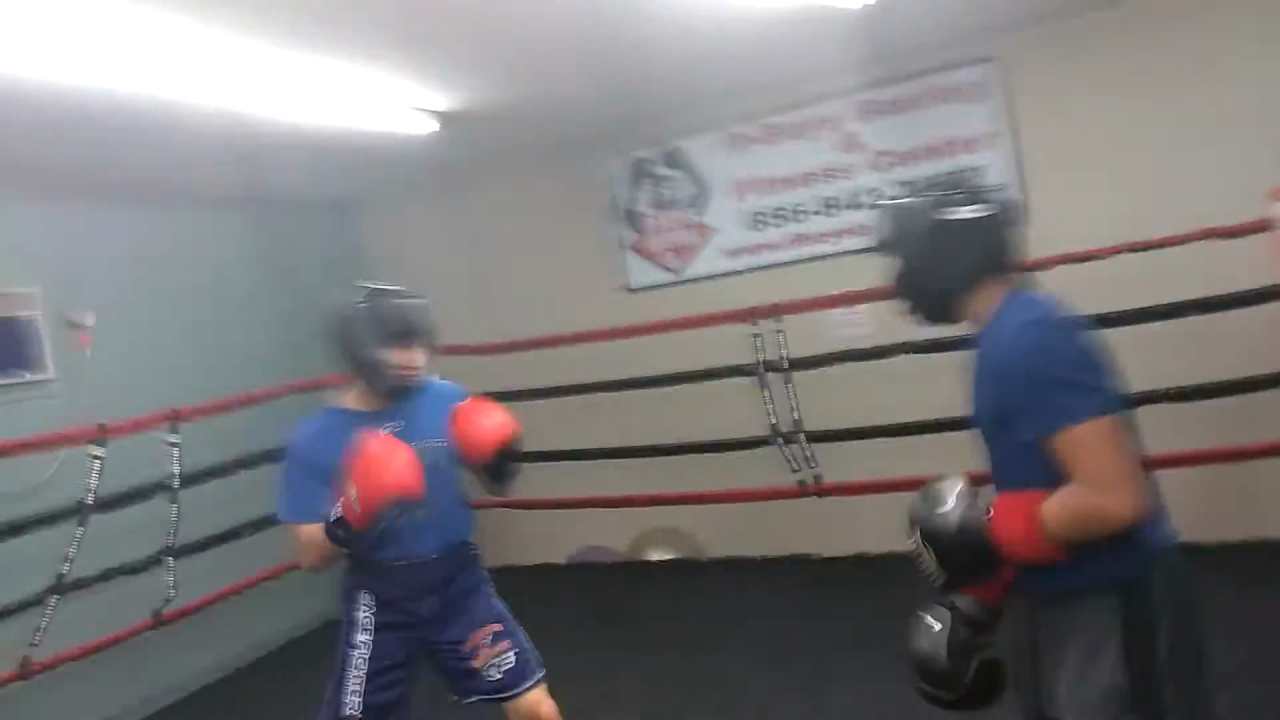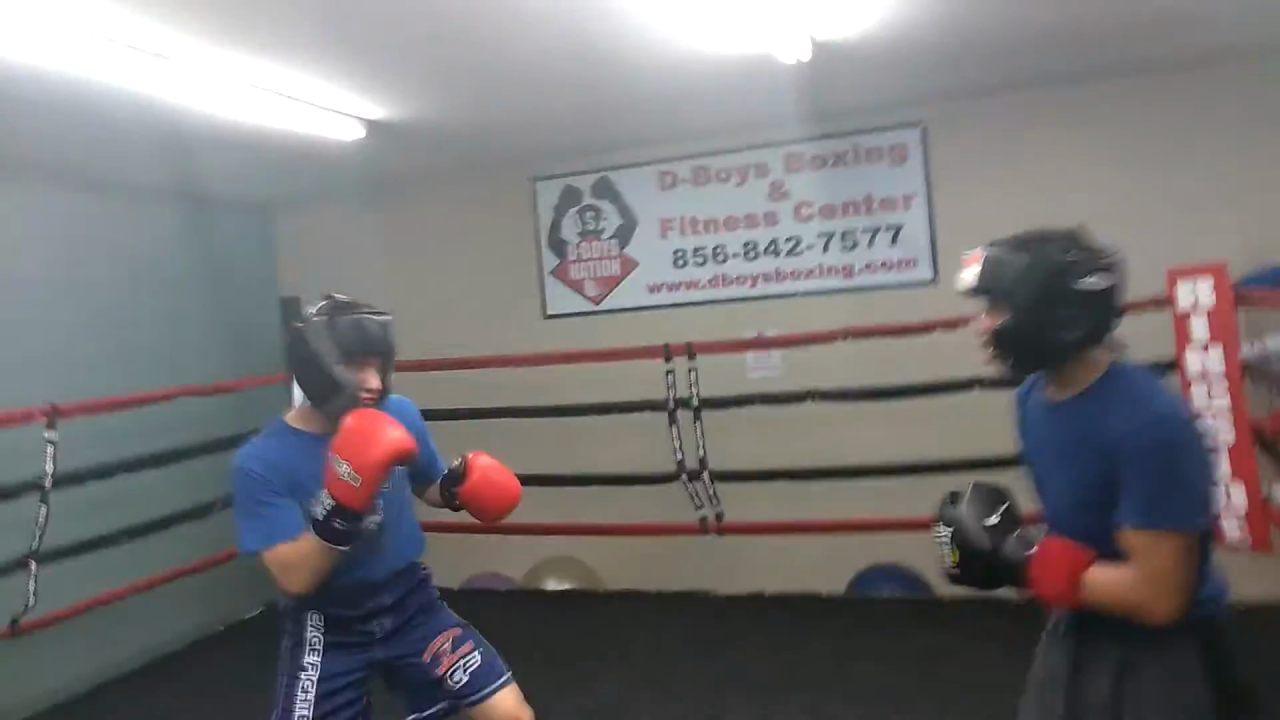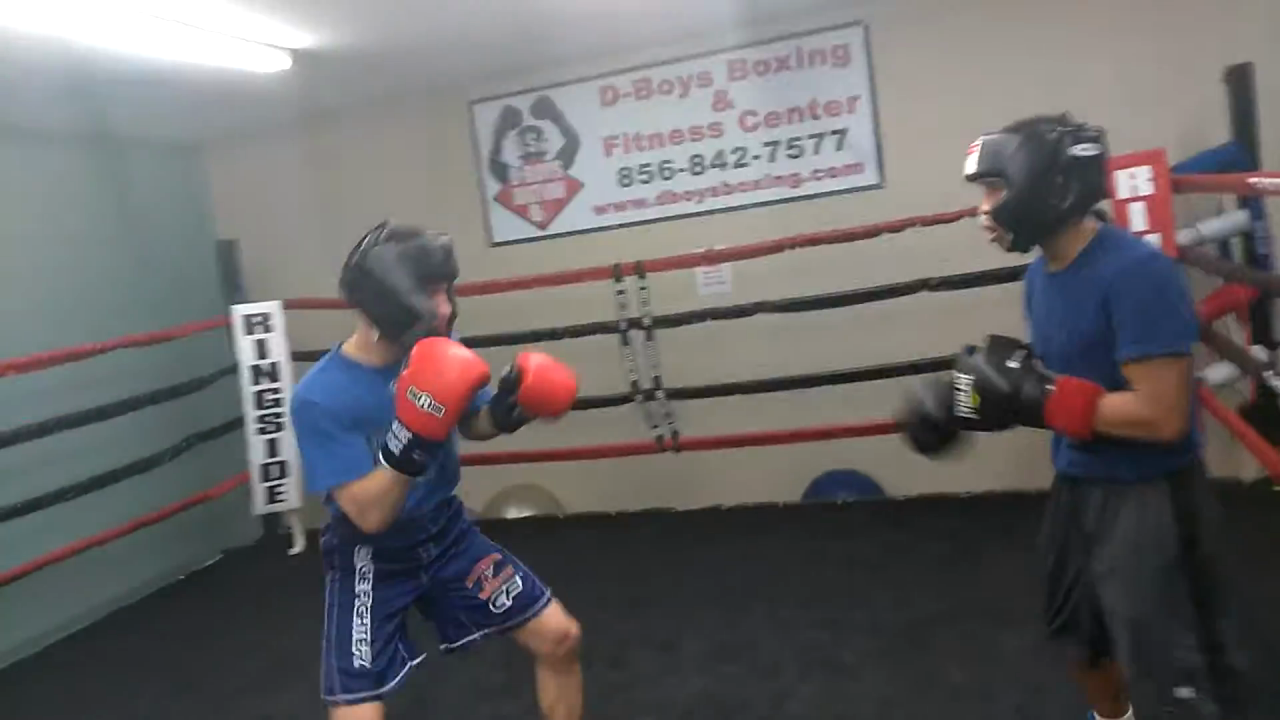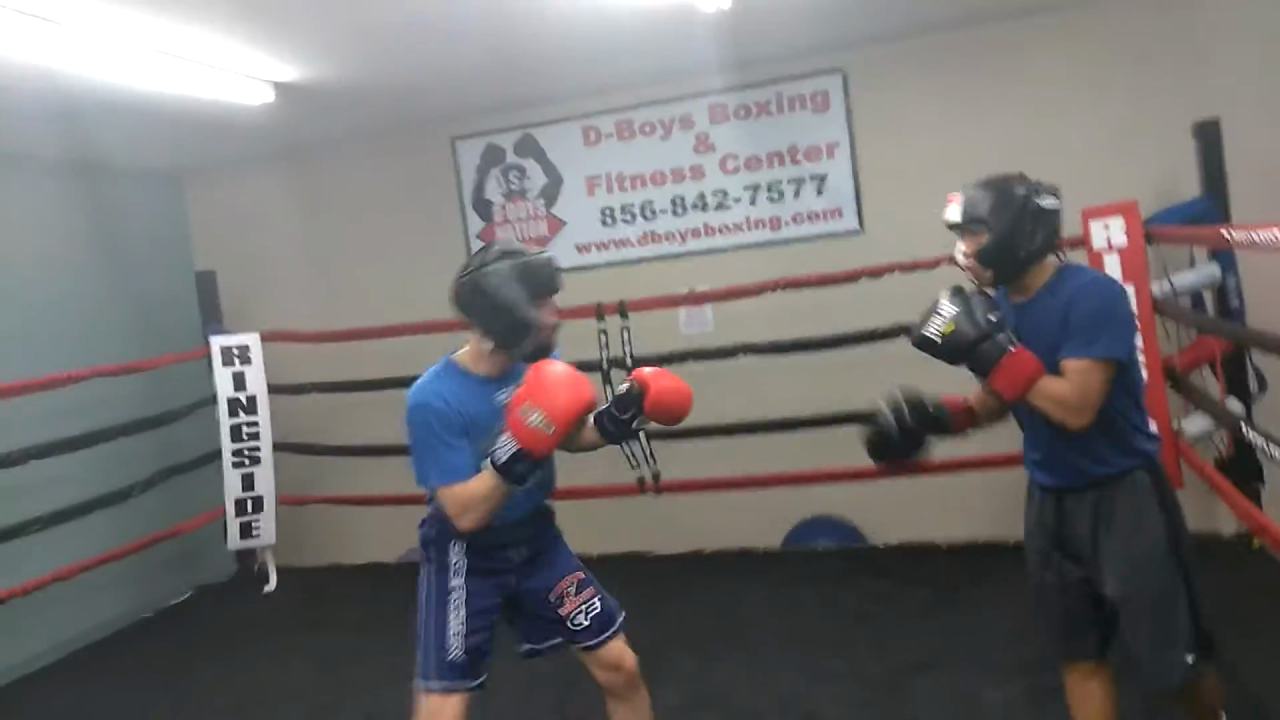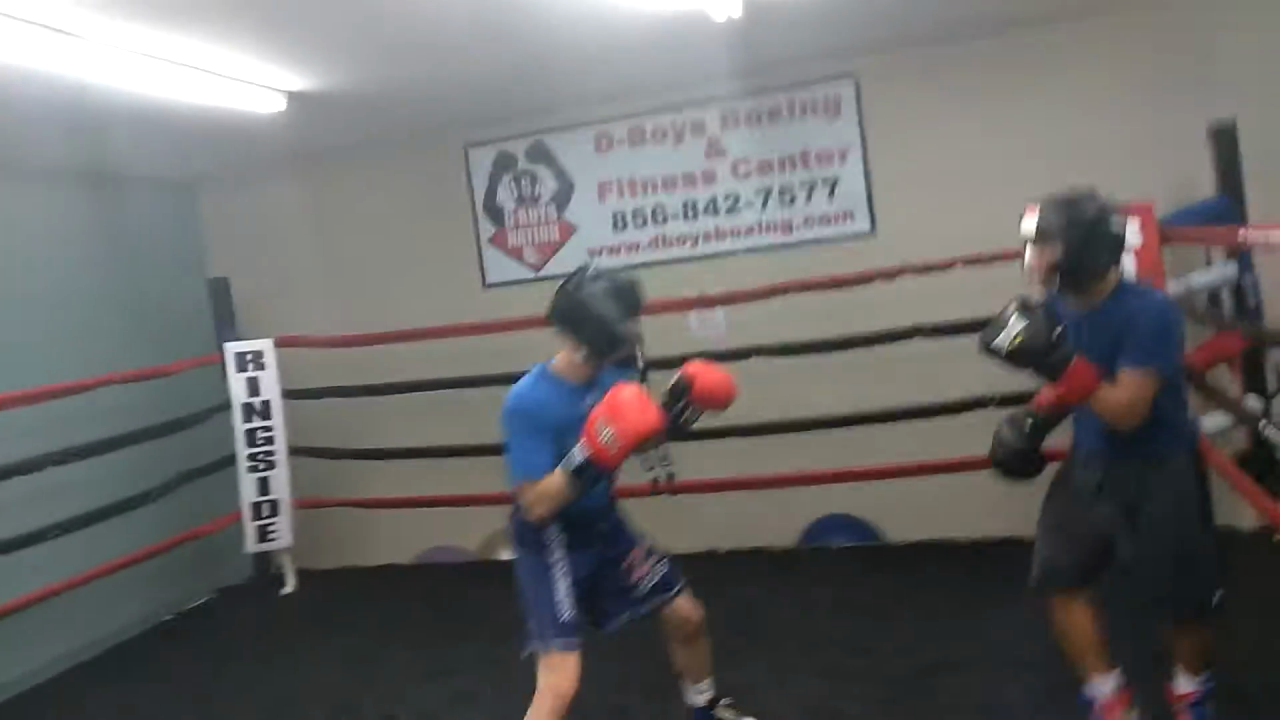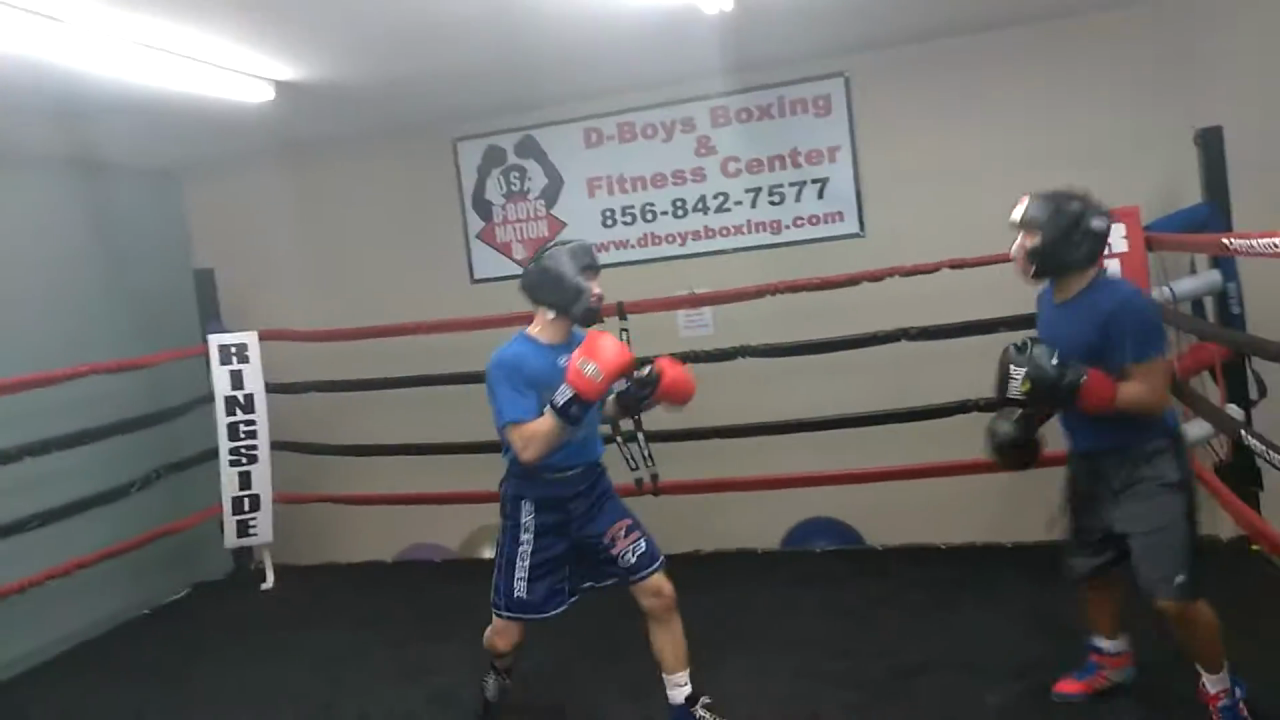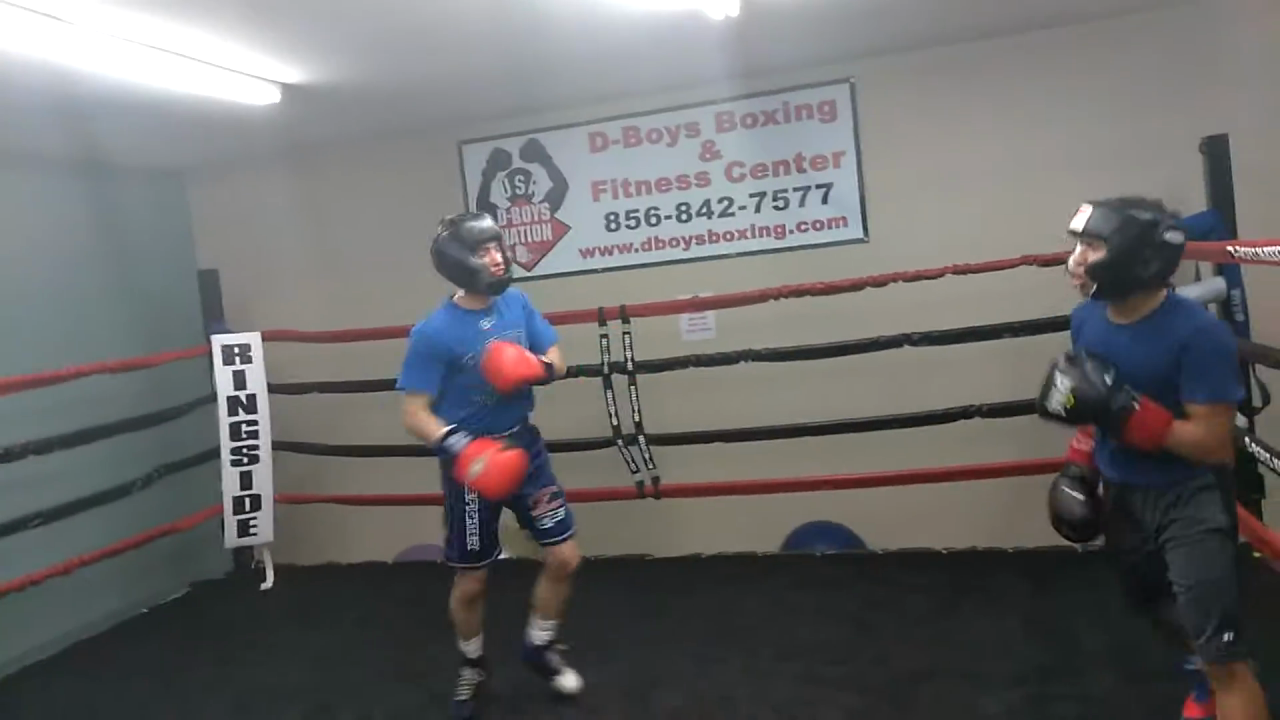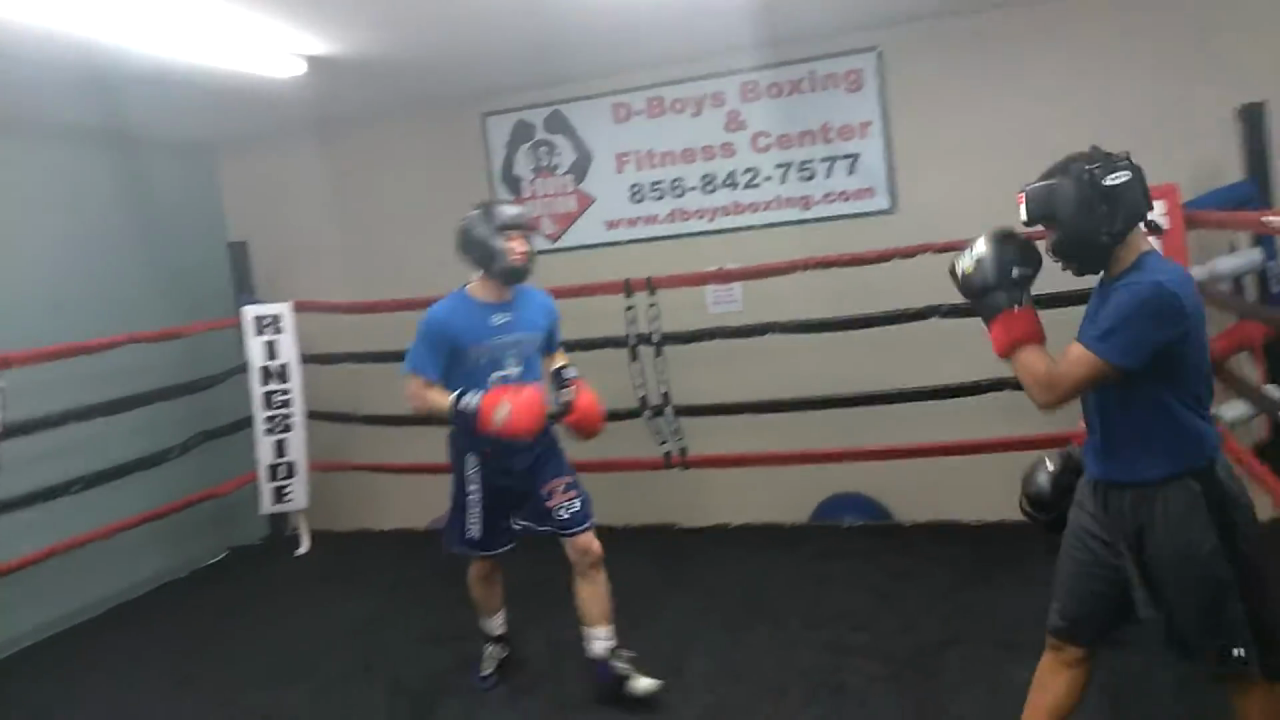
dt=0.4s
person 1, frame 1
left shoulder: (1028, 338)
right shoulder: (1011, 333)
left elbow: (1113, 501)
left wrist: (988, 532)
right wrist: (975, 596)
left hip: (1112, 606)
right hip: (1063, 596)
person 1, frame 2
left shoulder: (1147, 422)
right shoulder: (1034, 397)
left elbow: (1159, 598)
left wrist: (1022, 558)
left hip: (1165, 659)
right hip: (1081, 641)
person 1, frame 3
left shoulder: (1136, 273)
right shoulder: (1041, 273)
left elbow: (1162, 418)
left wrist: (1040, 398)
right wrist: (965, 395)
left hip: (1147, 498)
right hip: (1075, 487)
right knee: (1085, 639)
person 1, frame 4
left shoulder: (1093, 295)
right shoulder: (1000, 304)
left elbow: (1076, 408)
right elbow: (996, 401)
left wrist: (992, 350)
right wrist: (939, 413)
left hip: (1125, 493)
right hip: (1050, 498)
left knee: (1177, 657)
right knee: (1080, 655)
person 1, frame 5
left shoulder: (1147, 311)
right shoulder: (1055, 303)
left elbow: (1128, 411)
left wrist: (1057, 361)
right wrist: (1036, 417)
left hip: (1160, 468)
right hip: (1092, 467)
left knee: (1184, 601)
right knee: (1059, 580)
person 1, frame 6
left shoulder: (1124, 304)
right shoulder: (1049, 299)
left elbow: (1152, 396)
left wrist: (1072, 384)
right wrist: (1029, 409)
left hip: (1148, 462)
right hip: (1090, 462)
left knee: (1173, 595)
right knee: (1092, 568)
right ankle: (1111, 656)
person 1, frame 7
left shoulder: (1199, 333)
right shoulder: (1087, 319)
left elbow: (1213, 445)
left wrist: (1123, 412)
right wrist: (1079, 466)
left hip: (1191, 500)
right hip: (1124, 494)
left knee: (1221, 654)
right knee: (1158, 605)
right ankle: (1213, 677)
person 1, frame 8
left shoulder: (1154, 292)
right shoulder: (1118, 283)
left elbow: (1051, 387)
left wrist: (1002, 304)
right wrist: (1078, 456)
left hip: (1178, 500)
right hip: (1104, 493)
right knee: (1066, 643)
person 2, frame 1
left shoulder: (446, 401)
right shoulder: (316, 439)
left elbow: (494, 483)
right elbow: (309, 555)
left wrist: (497, 455)
right wrist: (347, 518)
left hip: (457, 582)
right hip: (380, 602)
person 2, frame 2
left shoulder: (399, 415)
right shoulder: (260, 463)
left elbow: (429, 489)
right elbow: (295, 578)
left wrist: (459, 485)
right wrist: (339, 506)
left hip: (410, 603)
right hip: (329, 627)
person 2, frame 3
left shoulder: (439, 354)
right shoulder: (321, 398)
left elbow: (474, 424)
right elbow: (371, 515)
left wrist: (510, 405)
right wrist: (411, 434)
left hip: (445, 531)
right hip: (371, 560)
left knee: (559, 636)
person 2, frame 4
left shoulder: (536, 364)
right shoulder: (433, 400)
left elbow: (571, 435)
right elbow: (465, 515)
left wrist: (621, 415)
right wrist: (518, 447)
left hip: (535, 542)
right hip: (465, 560)
left knee: (619, 667)
person 2, frame 5
left shoulder: (613, 372)
right shoulder: (528, 403)
left elbow: (635, 433)
right elbow: (536, 506)
left wrist: (675, 409)
right wrist: (588, 456)
left hip: (602, 526)
right hip: (550, 543)
left knee: (687, 618)
person 2, frame 6
left shoulder: (585, 343)
right shoulder: (509, 362)
right elbow: (529, 447)
left wrist: (642, 390)
right wrist: (573, 394)
left hip: (591, 491)
right hip: (535, 504)
left knee: (659, 595)
right knee: (507, 636)
right ankle: (499, 672)
person 2, frame 7
left shoulder: (516, 302)
right shoulder: (434, 333)
left elbow: (555, 361)
right elbow: (414, 415)
left wrist: (536, 368)
right wrist: (460, 448)
left hip: (524, 448)
right hip: (471, 463)
left knee: (564, 558)
right knee: (471, 582)
left ankle: (539, 646)
right ankle: (472, 666)
person 2, frame 8
left shoulder: (539, 304)
right shoulder: (445, 319)
right elbow: (419, 395)
left wrist: (570, 385)
right wrist: (479, 405)
left hip: (538, 446)
right hip: (482, 455)
left knee: (587, 551)
right knee: (484, 564)
left ankle: (606, 661)
right ankle: (497, 641)
